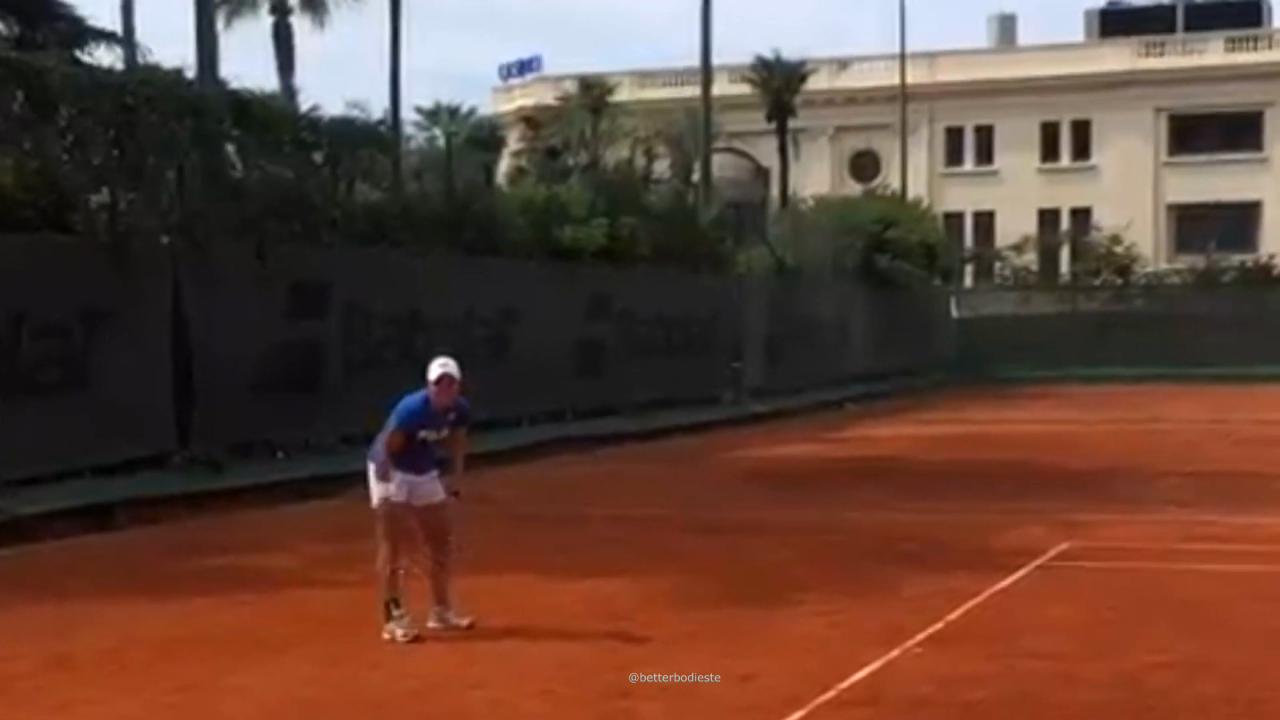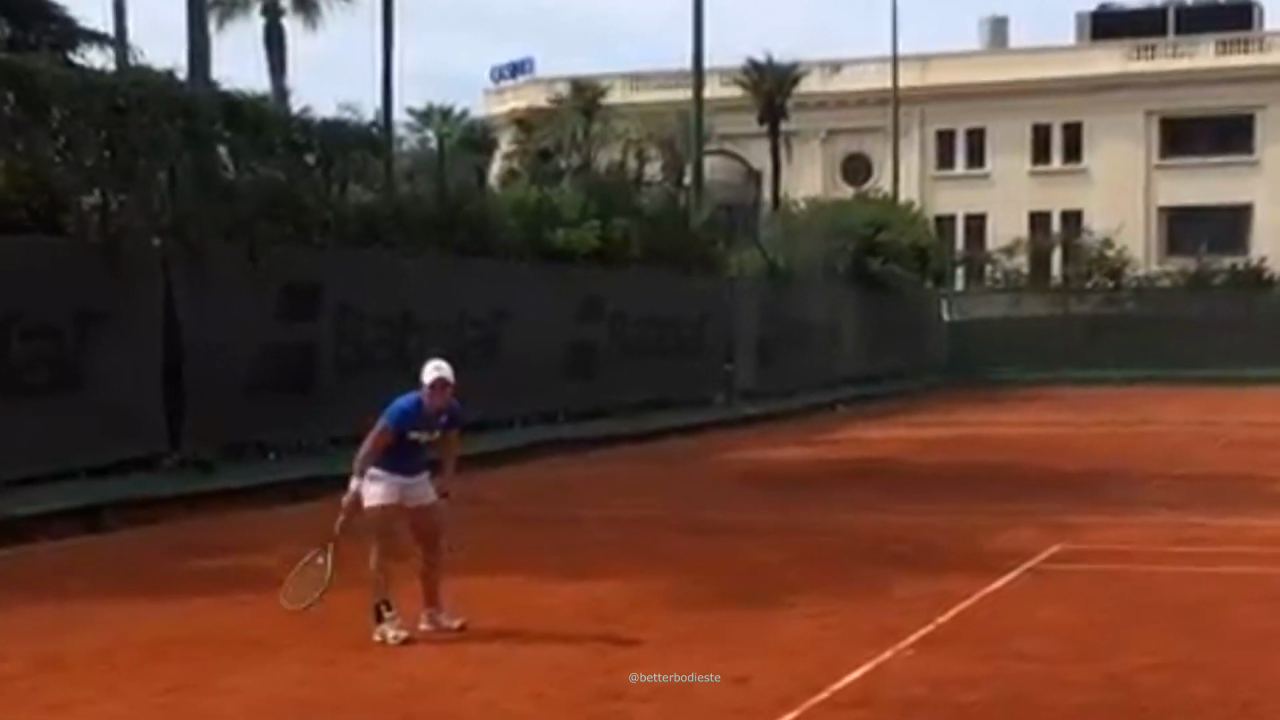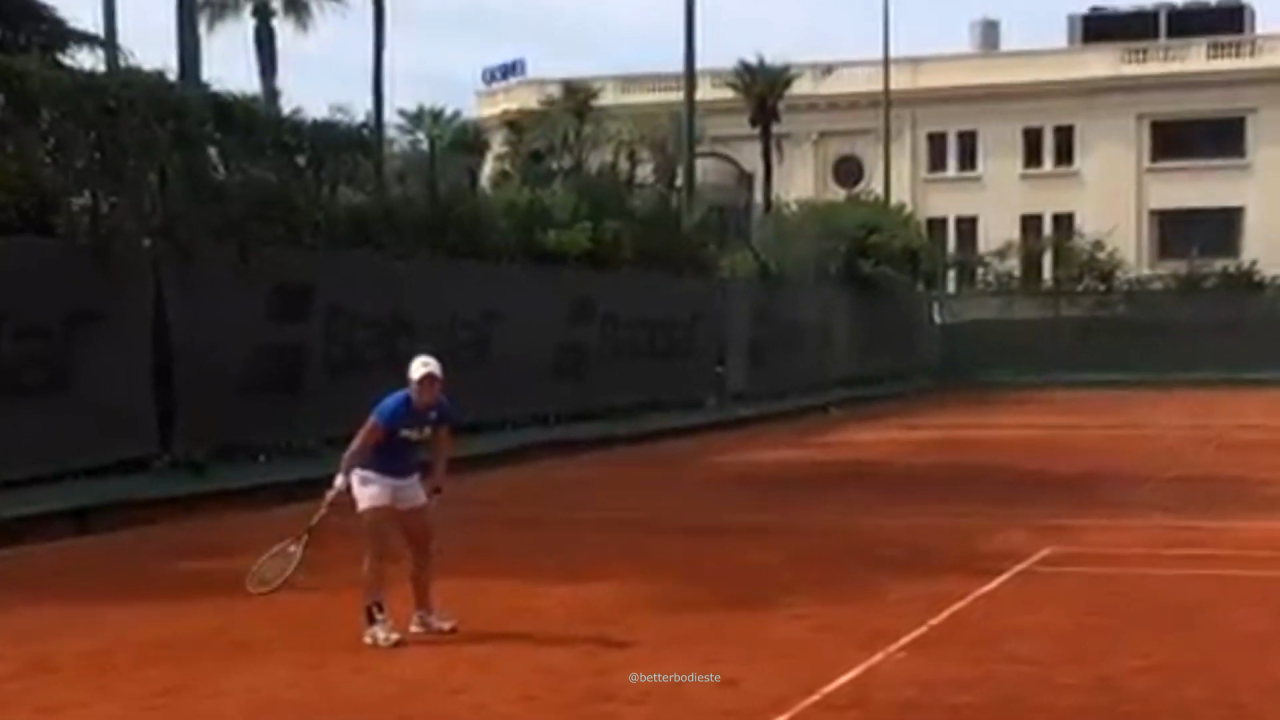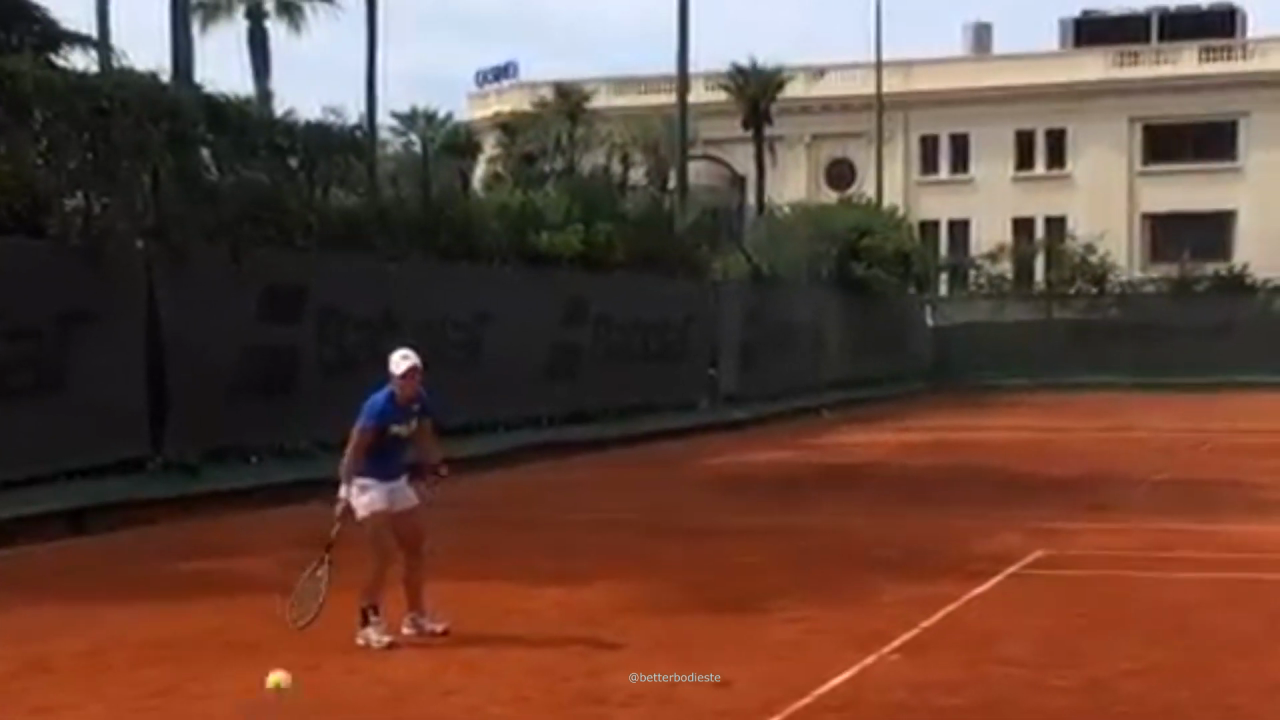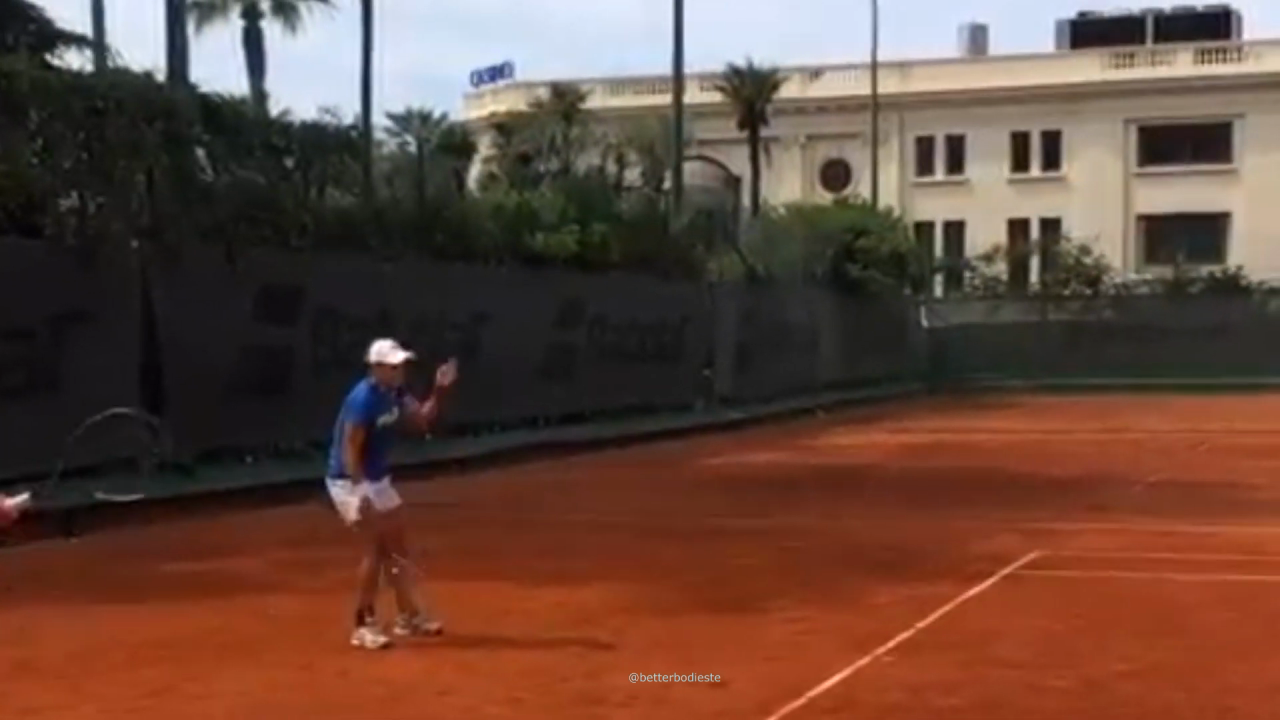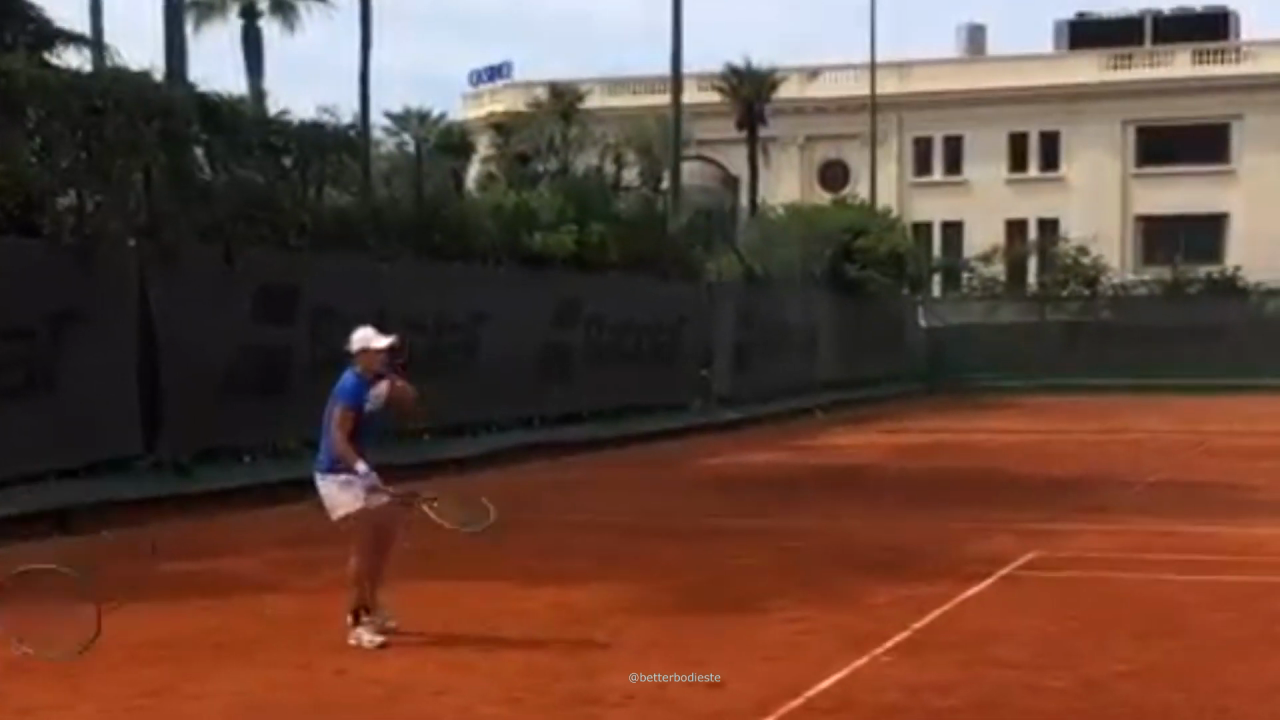
dt=0.2s
person 1, frame 1
left shoulder: (459, 409)
right shoulder: (411, 409)
left elbow: (457, 449)
right elbow: (384, 451)
left wrist: (452, 487)
right wrist: (383, 493)
left hip: (425, 474)
right hip: (391, 472)
left knee: (442, 542)
right knee: (392, 544)
left ankle: (441, 611)
right ankle: (394, 618)
person 1, frame 2
left shoulder: (451, 412)
right shoulder: (403, 410)
left elbow: (449, 450)
right elbow: (370, 447)
left wrist: (443, 488)
right wrist: (355, 486)
left hip: (416, 476)
right hip: (381, 474)
left knee: (432, 543)
right knee: (383, 545)
left ankle: (432, 612)
right ankle: (384, 620)
person 1, frame 3
left shoulder: (441, 407)
right shoulder: (393, 408)
left elbow: (440, 446)
right elbow: (359, 444)
left wrist: (436, 484)
right wrist: (341, 480)
left hip: (407, 478)
right hip: (373, 476)
left knee: (423, 545)
right knee: (378, 547)
left ankle: (423, 615)
right ankle: (375, 623)
person 1, frame 4
left shoulder: (420, 399)
right shoulder: (379, 407)
left elbow: (422, 437)
right elbow: (353, 450)
left wrist: (435, 465)
right wrist: (346, 493)
left hip: (396, 480)
right hip: (365, 482)
left knee: (415, 546)
right knee: (381, 551)
left ankle: (416, 616)
right ankle: (368, 624)
person 1, frame 5
left shoulder: (395, 391)
right shoulder: (362, 400)
left elbow: (423, 420)
right elbow: (349, 450)
left wrist: (440, 390)
right wrist: (361, 495)
left hip: (377, 479)
right hip: (349, 482)
left knee: (397, 546)
right knee: (377, 550)
left ankle: (410, 617)
right ankle: (364, 625)
person 1, frame 6
left shoulder: (377, 377)
right shoulder: (349, 387)
left elbow: (410, 396)
right elbow: (338, 439)
left wrist: (391, 385)
right wrist: (364, 472)
left hip: (360, 475)
right hip: (337, 475)
left knee: (386, 535)
right knee: (364, 545)
left ankle: (371, 608)
right ankle: (360, 624)
